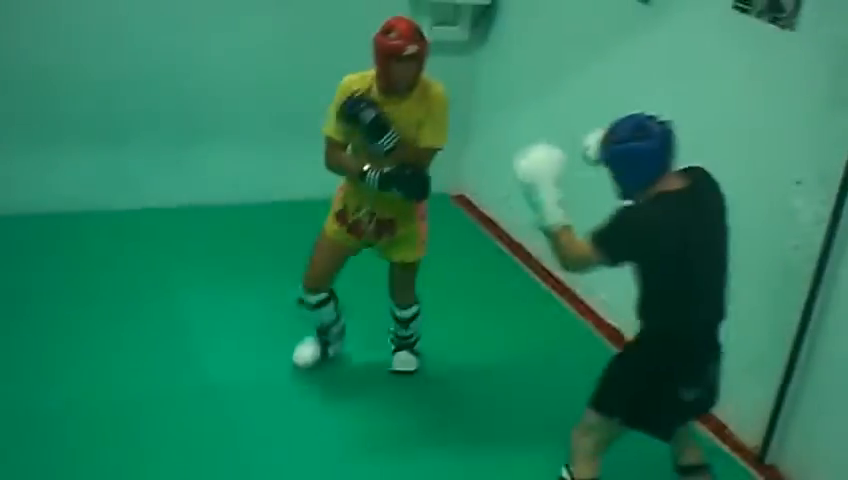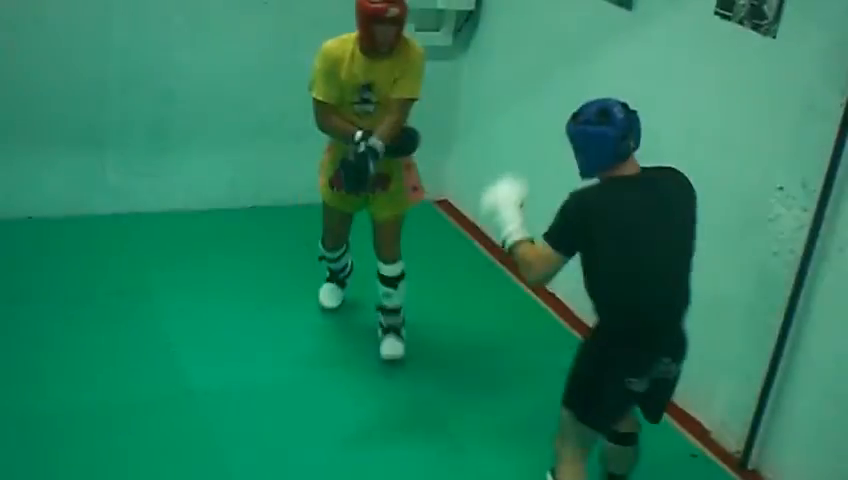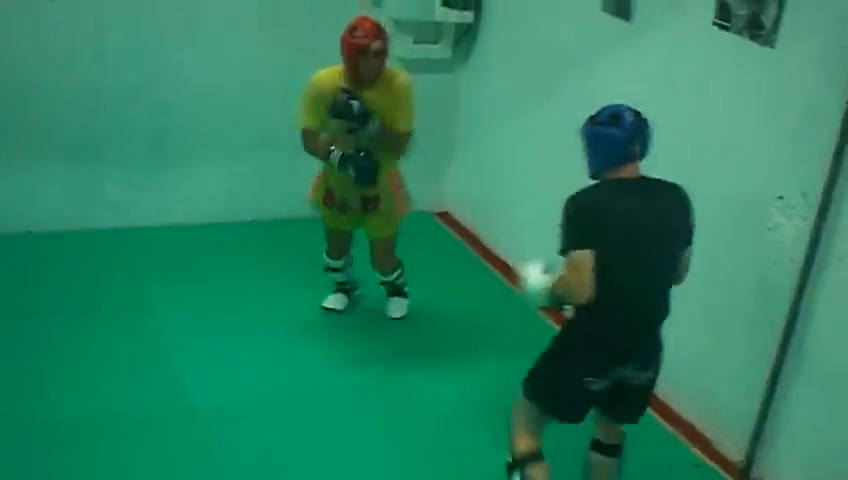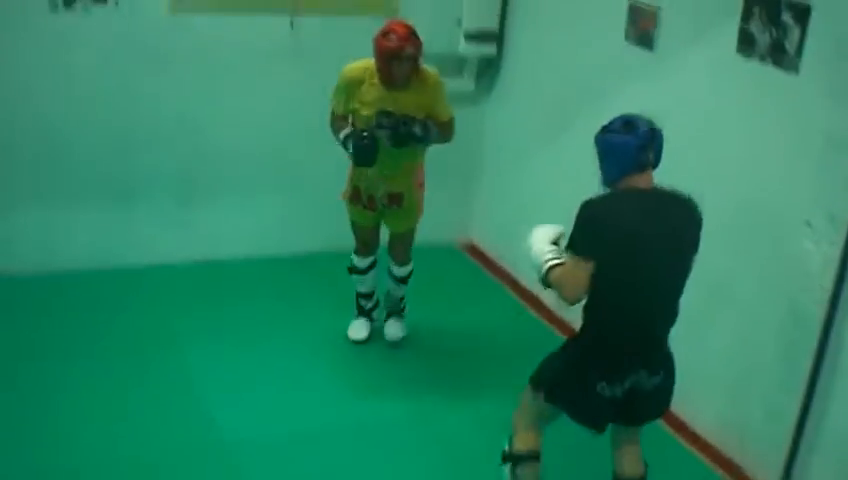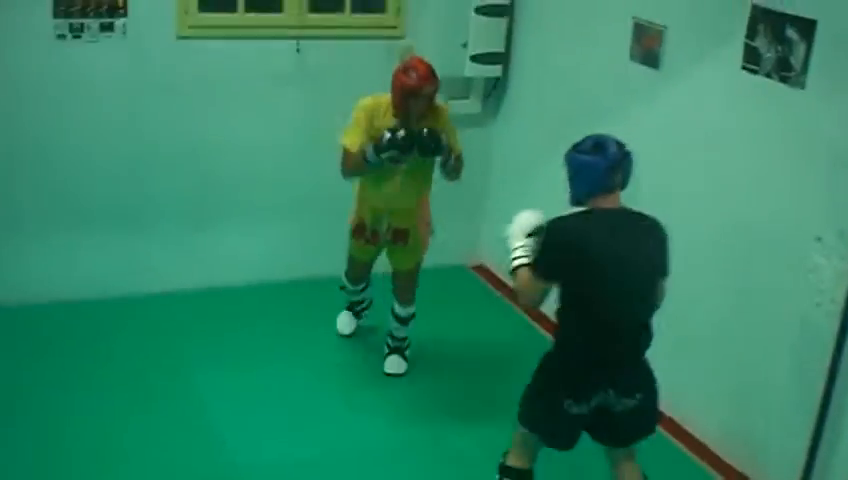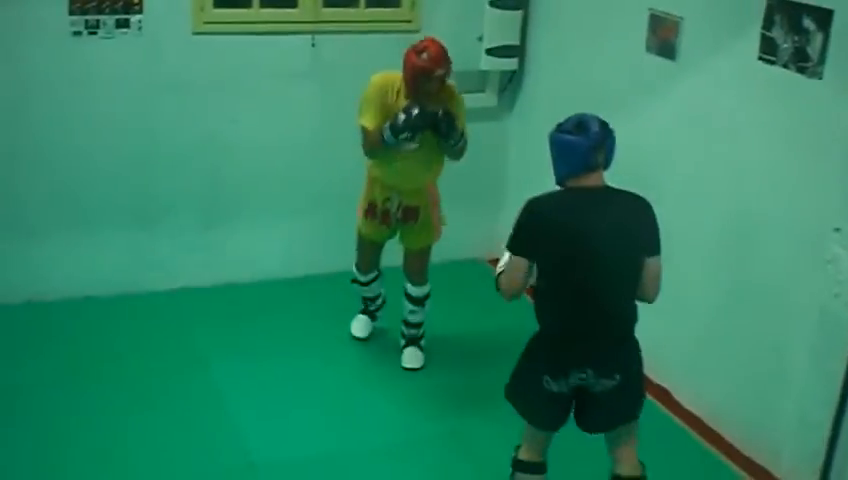
dt=0.2s
person 1, frame 1
left shoulder: (639, 223)
right shoulder: (702, 184)
left elbow: (575, 257)
left wrist: (543, 191)
right wrist: (611, 157)
left hip: (661, 354)
right hip: (703, 352)
left knee: (587, 442)
right knee: (677, 431)
person 1, frame 2
left shoulder: (586, 205)
right shoulder: (676, 184)
left elbow: (534, 270)
left wrist: (506, 213)
left hip: (617, 346)
right hip: (668, 343)
left knee: (570, 443)
right knee: (622, 413)
person 1, frame 3
left shoulder: (586, 204)
right shoulder: (676, 200)
left elbow: (580, 291)
right elbow: (678, 274)
left wrist: (546, 287)
left hip: (588, 346)
right hip: (643, 349)
left knee: (524, 427)
right knee: (610, 422)
person 1, frame 4
left shoulder: (598, 212)
right shoulder: (686, 212)
left elbow: (570, 291)
left wrist: (544, 250)
left hip: (598, 353)
right hip: (652, 356)
left knee: (528, 416)
right knee: (627, 439)
person 1, frame 5
left shoulder: (562, 233)
right shoulder: (652, 232)
left elbow: (528, 296)
right elbow: (653, 303)
left wrist: (520, 242)
left hip: (570, 373)
right hip: (630, 375)
left knee: (523, 449)
person 1, frame 6
left shoulder: (540, 211)
right shoulder: (637, 210)
left elbow: (510, 288)
right elbow: (649, 290)
left wrist: (506, 261)
left hip: (553, 354)
right hip: (615, 355)
left knee: (534, 443)
right knee: (625, 444)
person 2, frame 1
left shoulder: (433, 96)
right shoulder: (352, 88)
left elbow: (418, 164)
right elbow: (333, 156)
left wrist: (380, 132)
right wrist: (377, 177)
left hip: (403, 208)
right hip: (355, 201)
left knee: (403, 292)
right knee: (314, 283)
left ankle: (407, 342)
right ankle: (326, 335)
person 2, frame 2
left shoulder: (412, 54)
right shoulder: (333, 52)
left elbow: (396, 116)
right elbow: (323, 116)
left wrist: (373, 148)
right wrist: (363, 139)
left hip: (389, 166)
right hip: (345, 162)
left knee: (387, 247)
right knee: (333, 237)
left ankle: (391, 324)
right ankle: (337, 276)
person 2, frame 3
left shoulder: (398, 85)
right shoulder: (322, 83)
left elbow: (399, 146)
right elbow: (309, 139)
left wrist: (366, 121)
right wrist: (341, 158)
left hip: (379, 185)
right hip: (337, 181)
left knee: (383, 256)
right knee: (336, 249)
left ankle: (396, 287)
right ankle: (344, 286)
person 2, frame 4
left shoulder: (429, 82)
right shoulder: (354, 76)
left elbow: (447, 132)
right elbow: (337, 120)
left wrist: (423, 132)
right wrist: (349, 139)
left hip: (403, 181)
right hip: (364, 178)
left knee: (400, 252)
right knee: (365, 247)
left ankle: (395, 308)
right ankle: (365, 309)
person 2, frame 5
left shoulder: (439, 117)
right shoulder: (370, 109)
left elbow: (456, 173)
right elbow: (347, 167)
left wrist: (442, 152)
right wrist: (378, 150)
left hip: (410, 217)
right hip: (370, 212)
left knee: (405, 292)
right knee: (356, 273)
left ankle: (398, 345)
right ankle: (357, 305)
person 2, frame 6
left shoulder: (449, 96)
right shoulder: (382, 86)
left elbow: (457, 155)
right elbow: (369, 148)
left wrist: (451, 134)
right wrist: (397, 129)
left hip: (419, 196)
right hip: (380, 190)
left knee: (417, 271)
right knee: (366, 259)
left ankle: (412, 336)
right ankle: (370, 305)
